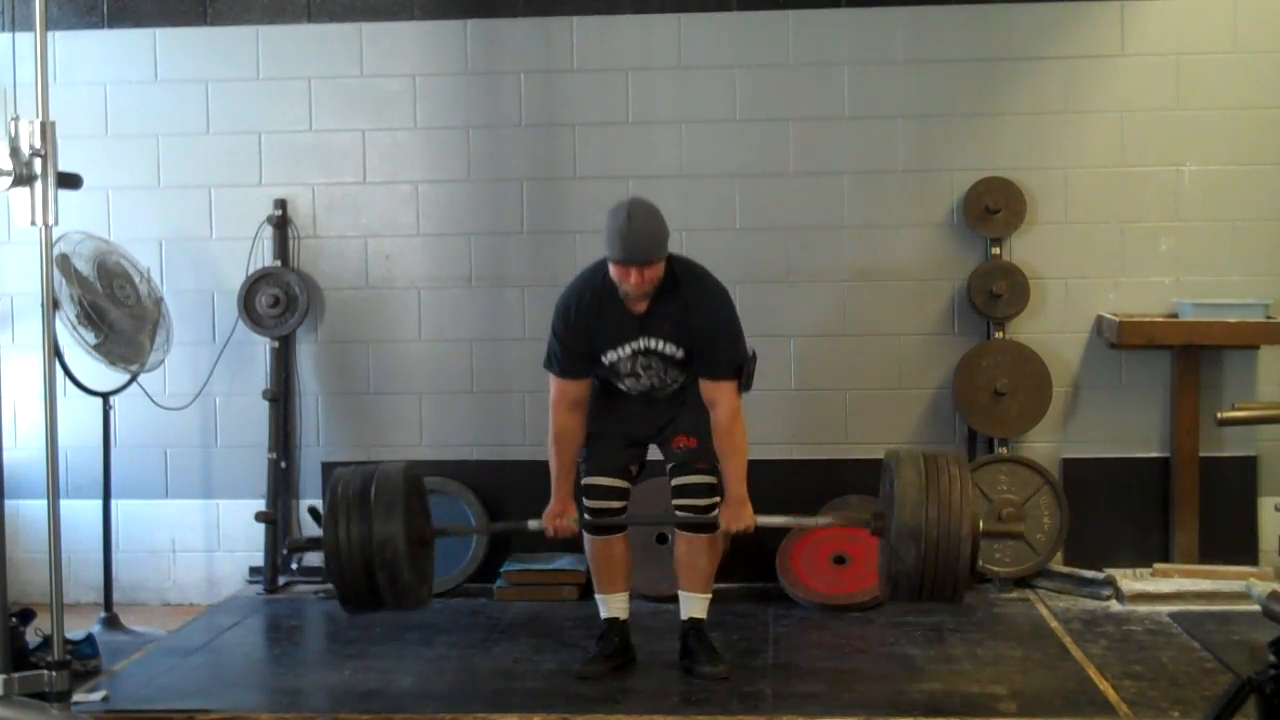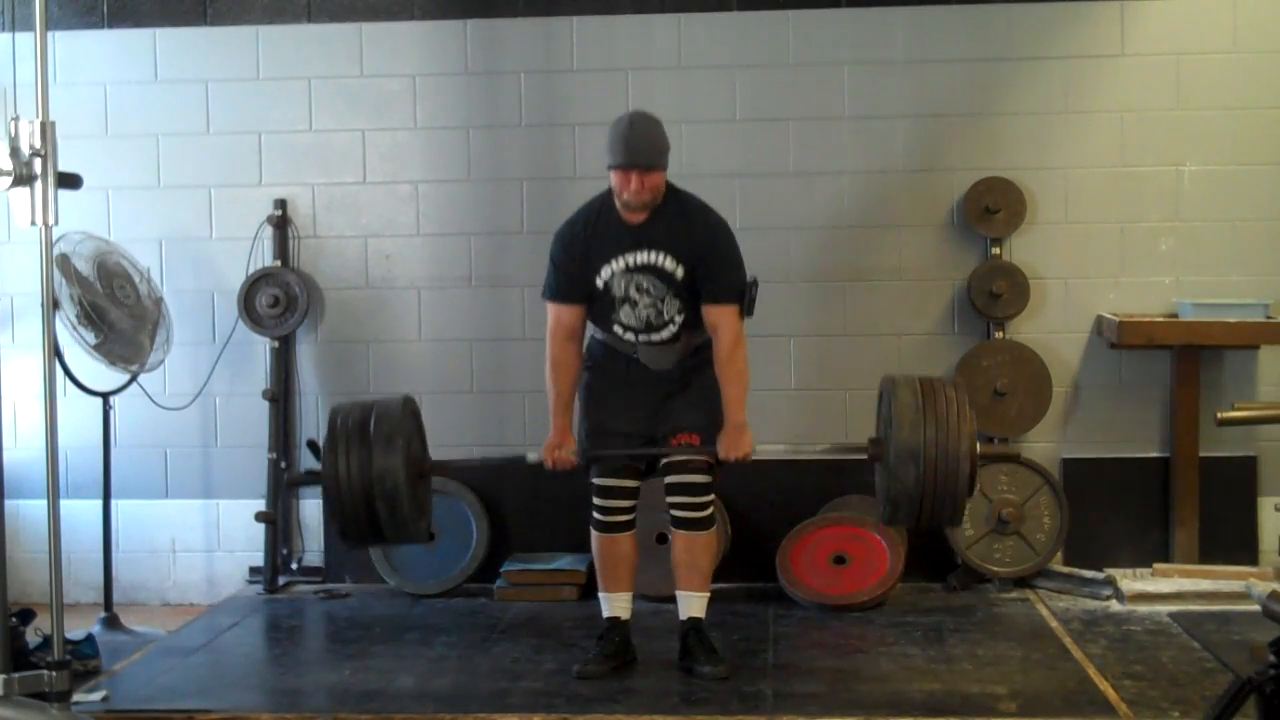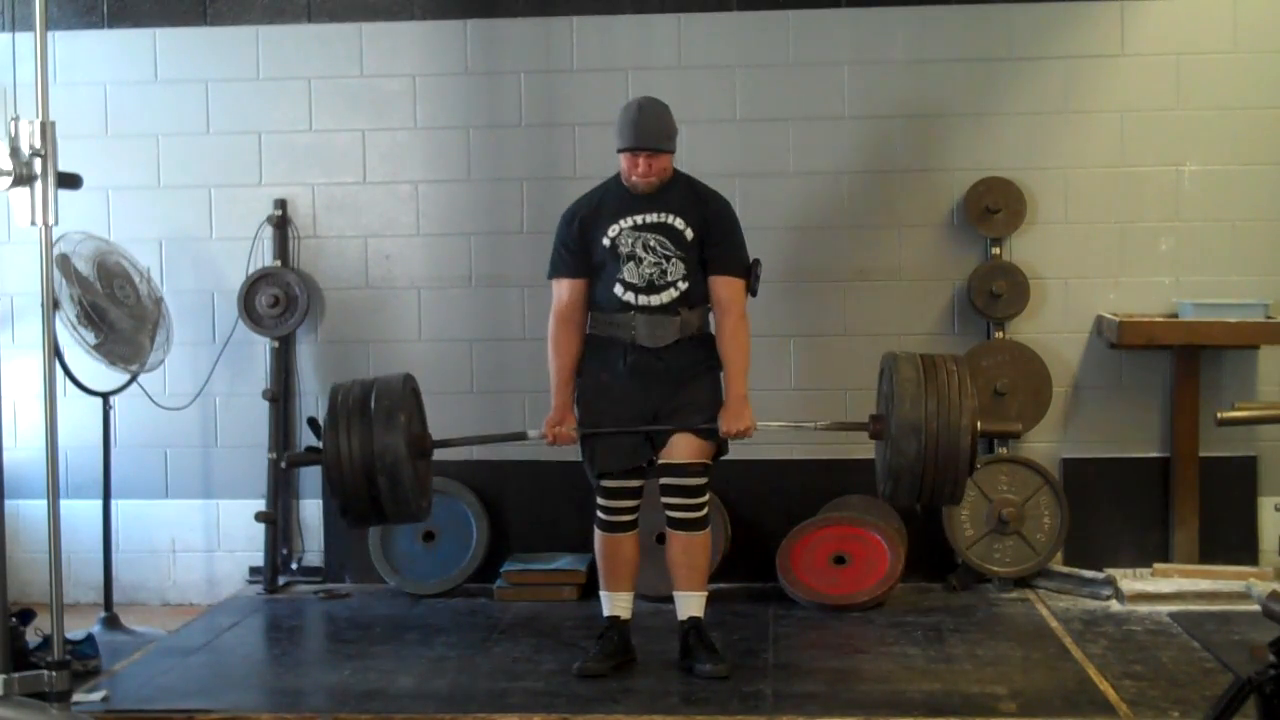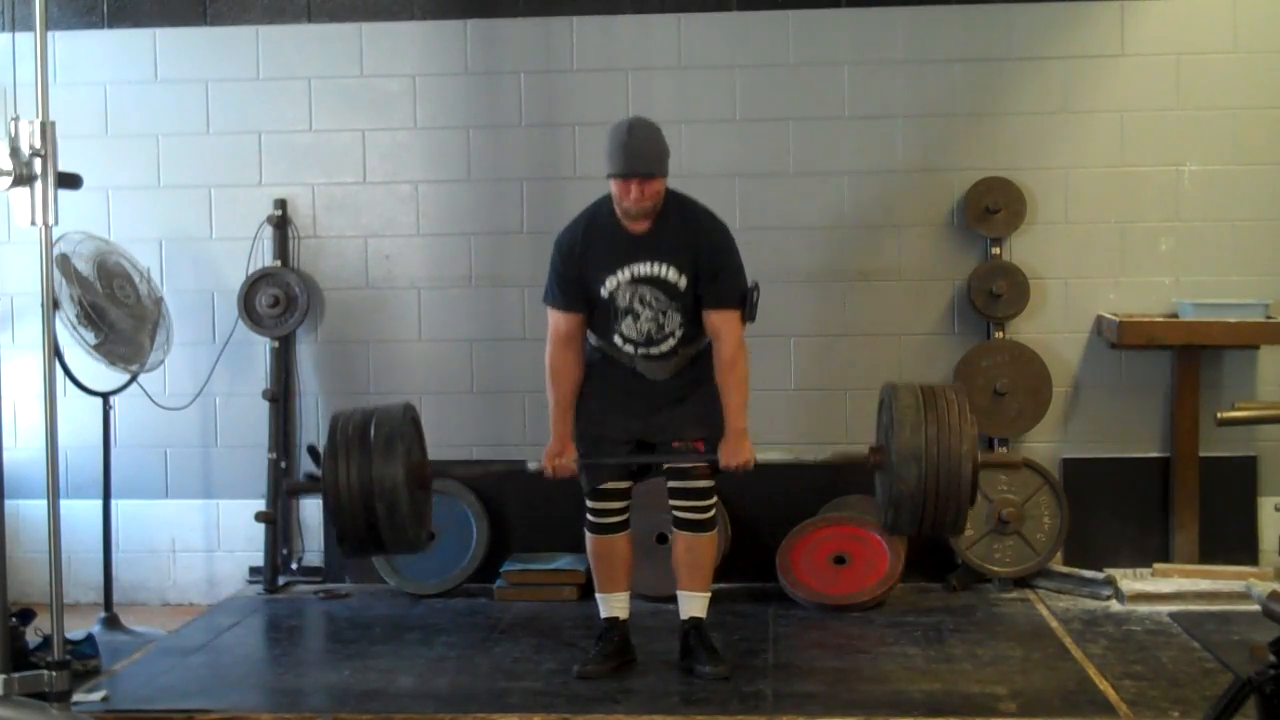
dt=0.4s
person 1, frame 1
left shoulder: (704, 297)
right shoulder: (578, 303)
left elbow: (724, 405)
right elbow: (567, 406)
left wrist: (737, 496)
right wrist: (561, 496)
left hip: (689, 395)
right hip: (614, 397)
left knee: (698, 500)
right knee: (600, 502)
left ankle: (694, 633)
right ankle: (614, 633)
person 1, frame 2
left shoulder: (704, 227)
right shoulder: (578, 233)
left elbow: (727, 332)
right elbow: (563, 335)
left wrist: (735, 424)
right wrist: (560, 427)
left hip: (690, 373)
right hip: (614, 373)
left knee: (692, 498)
right knee: (610, 503)
left ankle: (694, 632)
right ankle: (616, 632)
person 1, frame 3
left shoulder: (708, 208)
right shoulder: (585, 213)
left elbow: (730, 307)
right elbow: (567, 311)
left wrist: (737, 396)
right wrist: (560, 401)
left hip: (688, 369)
right hip: (610, 369)
left knee: (686, 502)
right knee: (615, 505)
left ankle: (692, 631)
right ankle: (616, 631)
person 1, frame 4
left shoulder: (704, 232)
right shoulder: (578, 239)
left elbow: (728, 339)
right elbow: (564, 342)
left wrist: (736, 431)
right wrist: (561, 435)
left hip: (687, 379)
right hip: (610, 380)
left knee: (694, 502)
right knee: (604, 504)
left ankle: (694, 632)
right ankle: (614, 632)
